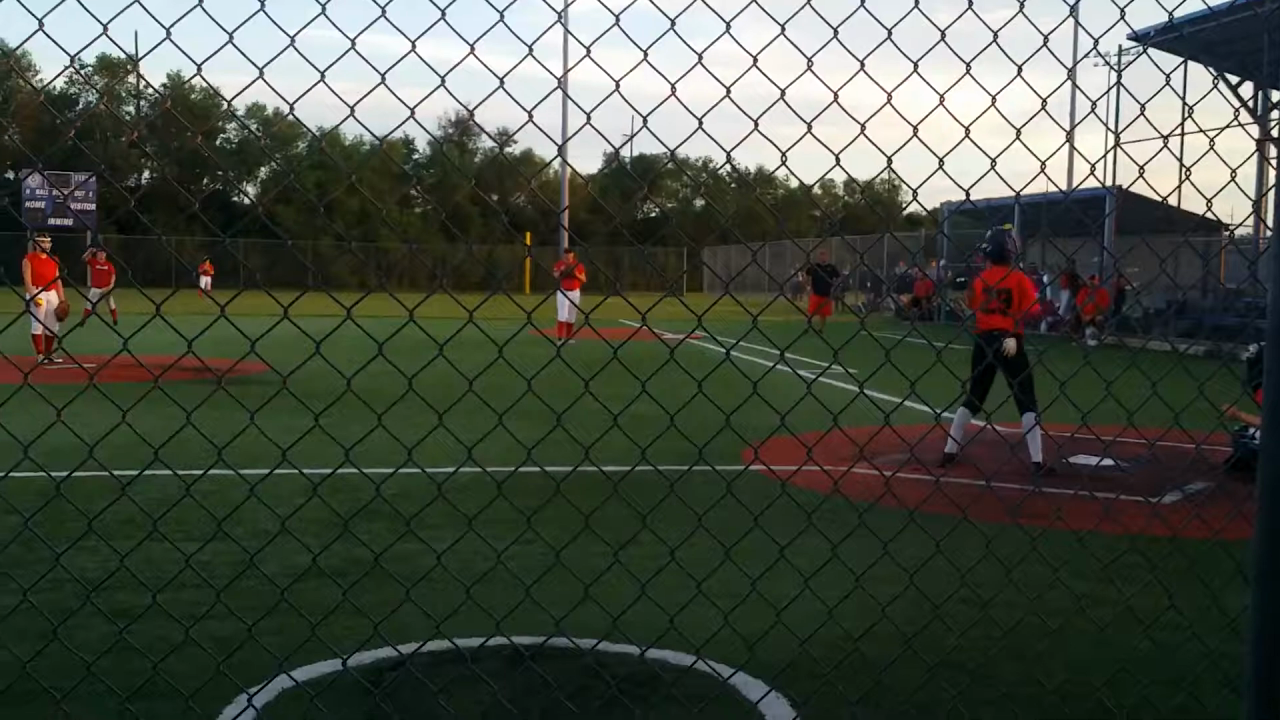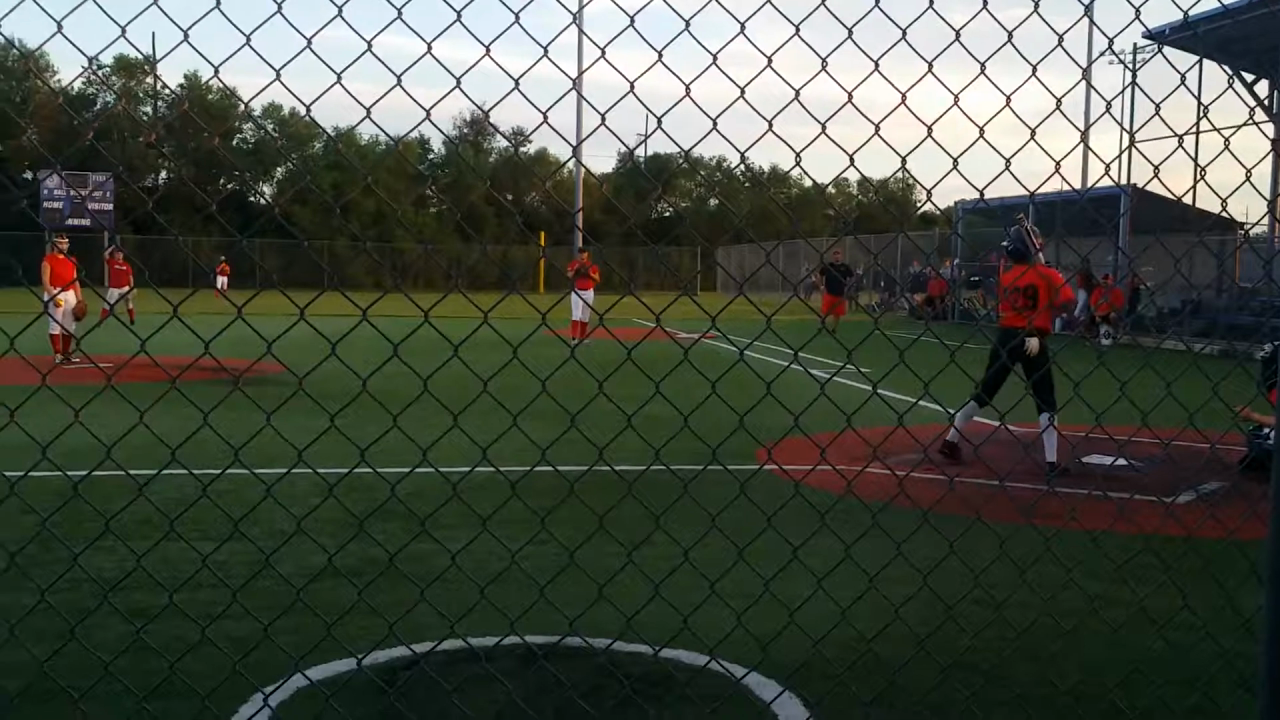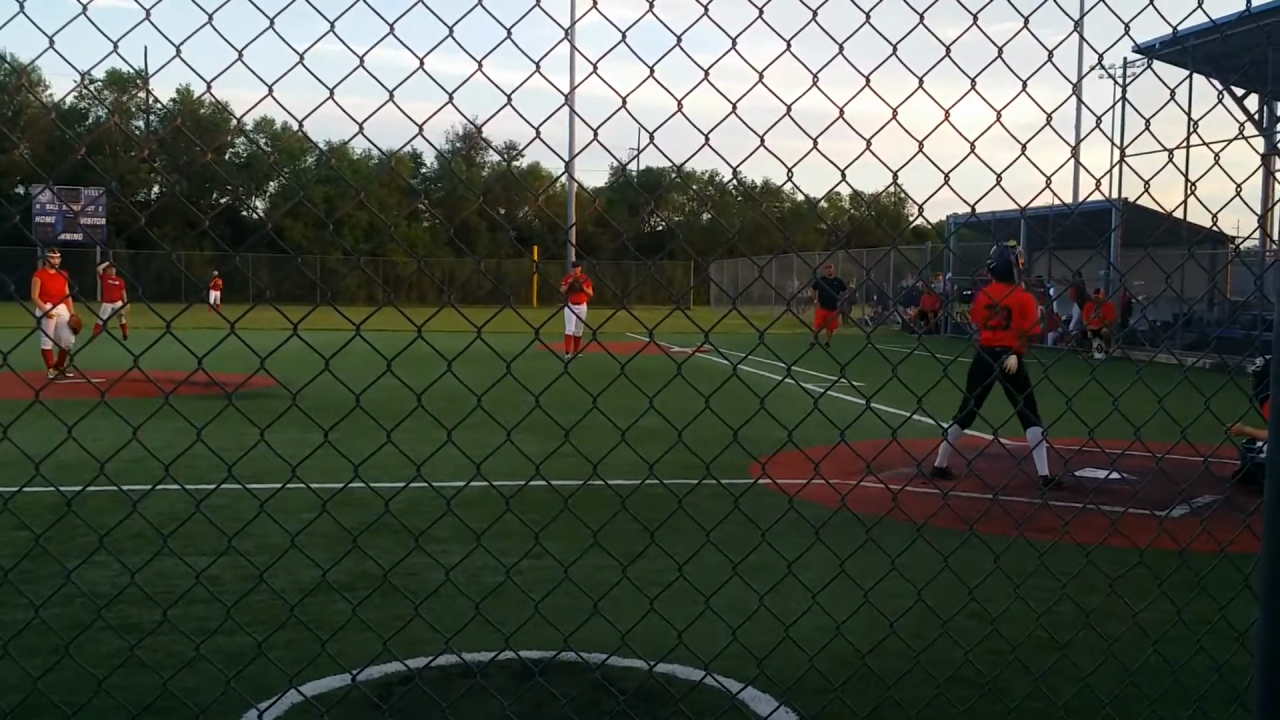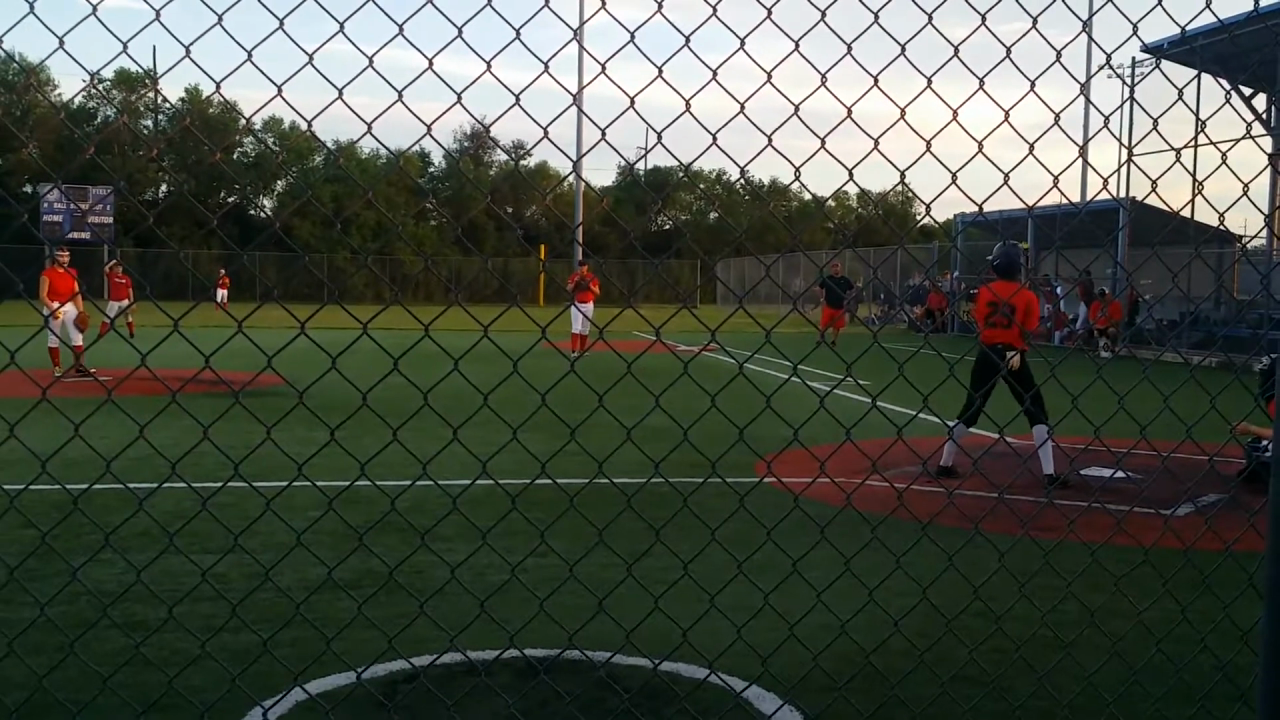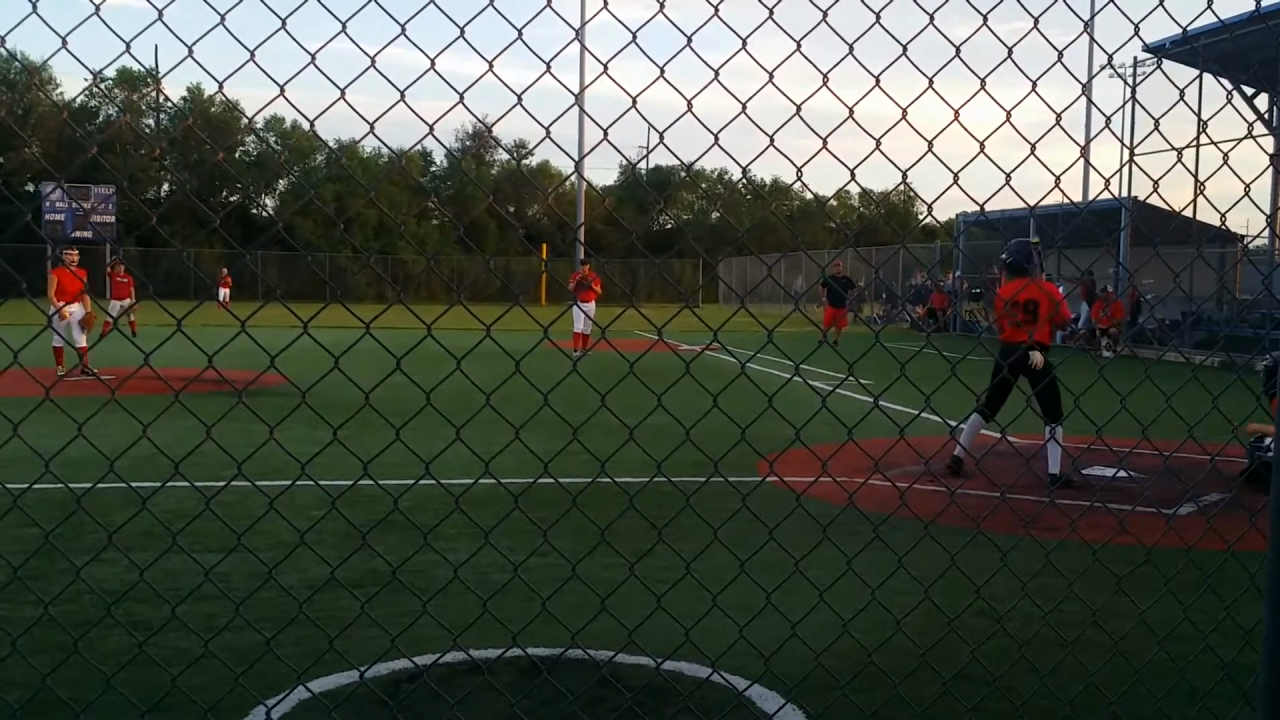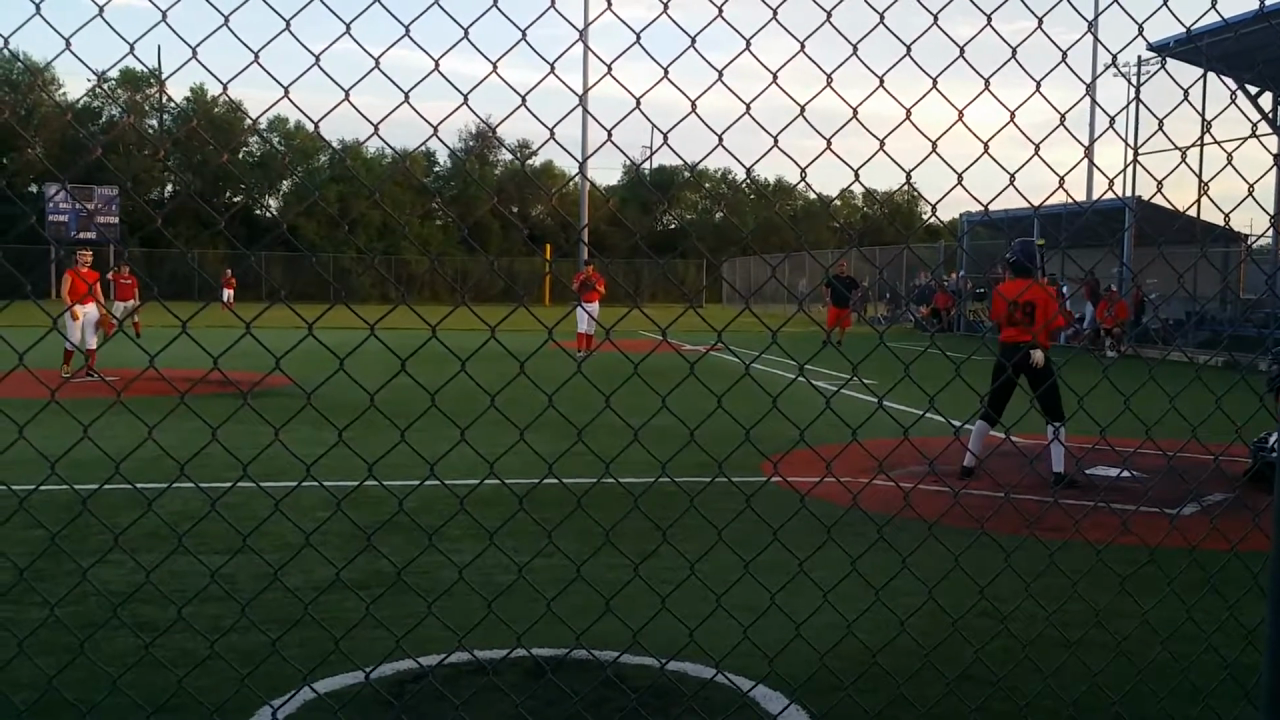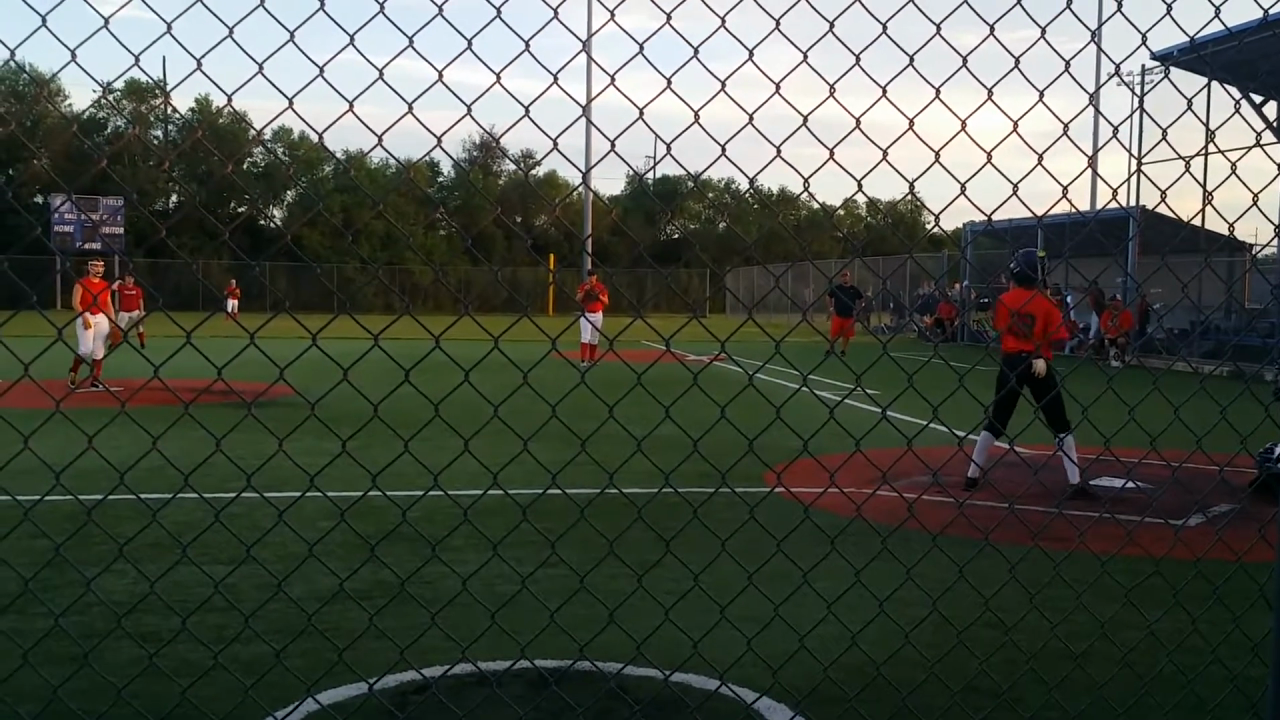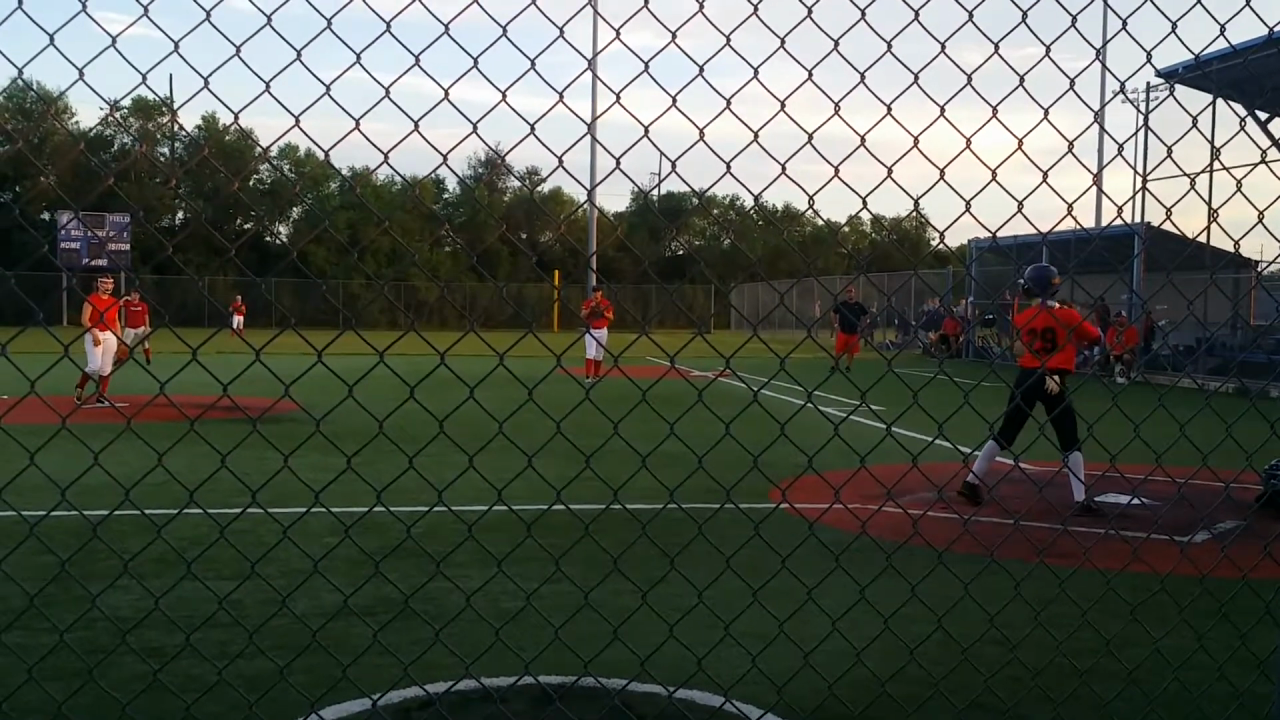
dt=0.3s
person 1, frame 1
left shoulder: (979, 280)
right shoulder: (1021, 279)
right elbow: (1029, 315)
left hip: (984, 341)
right hip: (1010, 342)
left knee: (973, 398)
right knee: (1026, 401)
left ankle: (950, 452)
right ankle: (1037, 462)
person 1, frame 2
left shoulder: (1005, 278)
right shoulder: (1048, 275)
right elbow: (1066, 302)
left hip: (1006, 338)
right hip: (1033, 340)
left knee: (982, 393)
right knee: (1046, 402)
left ankle: (950, 441)
right ankle: (1052, 462)
person 1, frame 3
left shoulder: (982, 295)
right shoulder: (1024, 298)
right elbow: (1029, 334)
left hip: (984, 357)
right hip: (1010, 359)
left knee: (966, 412)
right knee: (1030, 416)
left ankle: (940, 466)
right ankle: (1044, 475)
person 1, frame 4
left shoulder: (983, 292)
right shoulder: (1027, 296)
right elbow: (1030, 333)
left hip: (987, 355)
right hip: (1013, 357)
left knee: (969, 411)
right knee: (1038, 414)
left ankle: (945, 465)
right ankle: (1049, 474)
person 1, frame 5
left shoulder: (1002, 293)
right shoulder: (1048, 290)
left elbow: (1001, 326)
right elbow: (1062, 322)
left hip: (1008, 353)
right hip: (1036, 354)
left knee: (986, 407)
right knee: (1053, 415)
left ankle: (957, 457)
right ankle: (1054, 474)
person 1, frame 6
left shoulder: (1001, 290)
right shoulder: (1045, 293)
right elbow: (1055, 328)
left hip: (1007, 352)
right hip: (1034, 354)
left knee: (991, 410)
right knee: (1054, 414)
left ankle: (968, 465)
right ankle: (1058, 473)
person 1, frame 7
left shoulder: (1004, 300)
right shoulder: (1047, 304)
right elbow: (1057, 340)
left hip: (1010, 363)
right hip: (1038, 364)
left knee: (995, 422)
right knee: (1060, 425)
left ankle: (972, 476)
right ankle: (1076, 483)
person 1, frame 8
left shoulder: (1021, 318)
right shoulder: (1067, 316)
right elbow: (1096, 339)
left hip: (1025, 379)
right hip: (1053, 381)
left knee: (1004, 434)
right knee: (1070, 442)
left ankle: (971, 482)
right ankle: (1081, 500)
